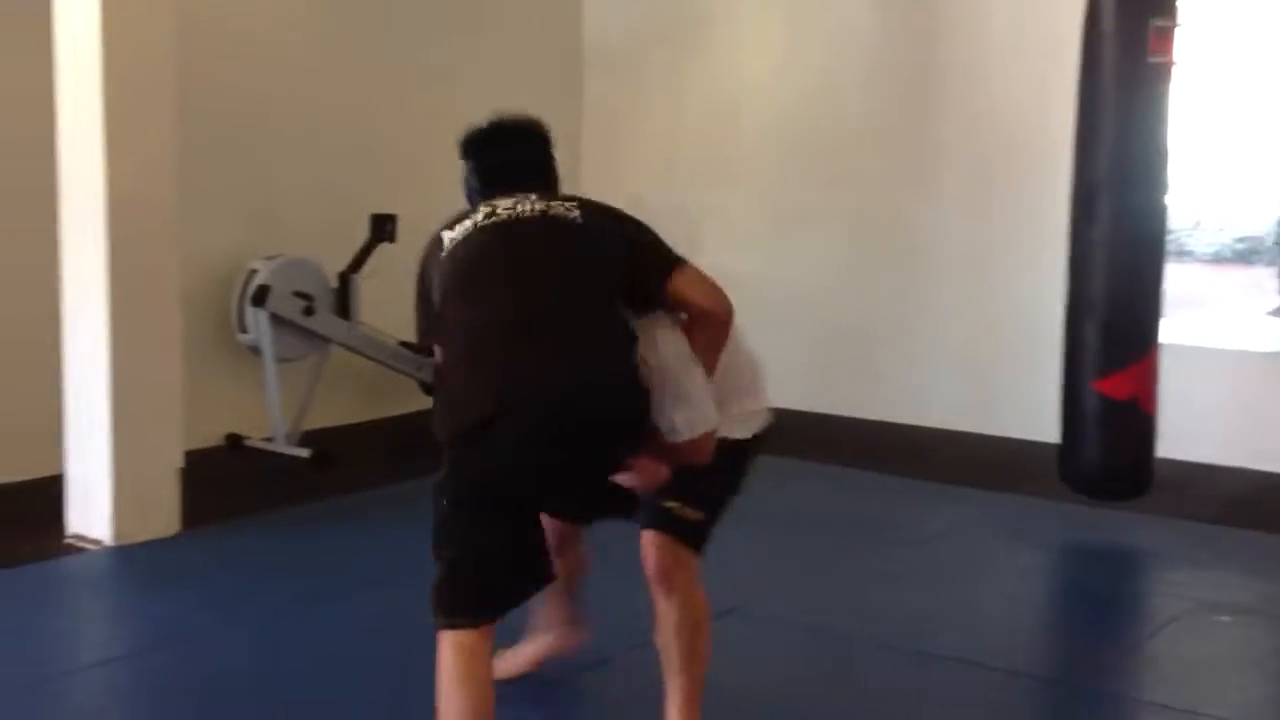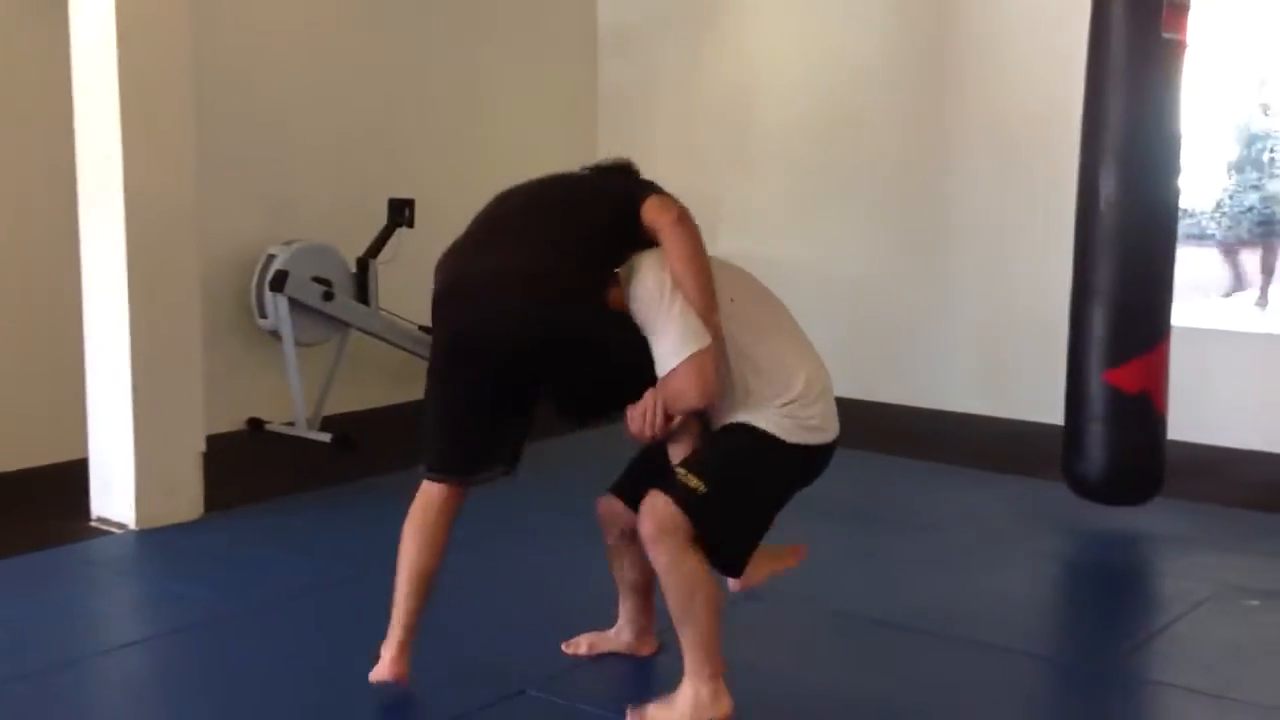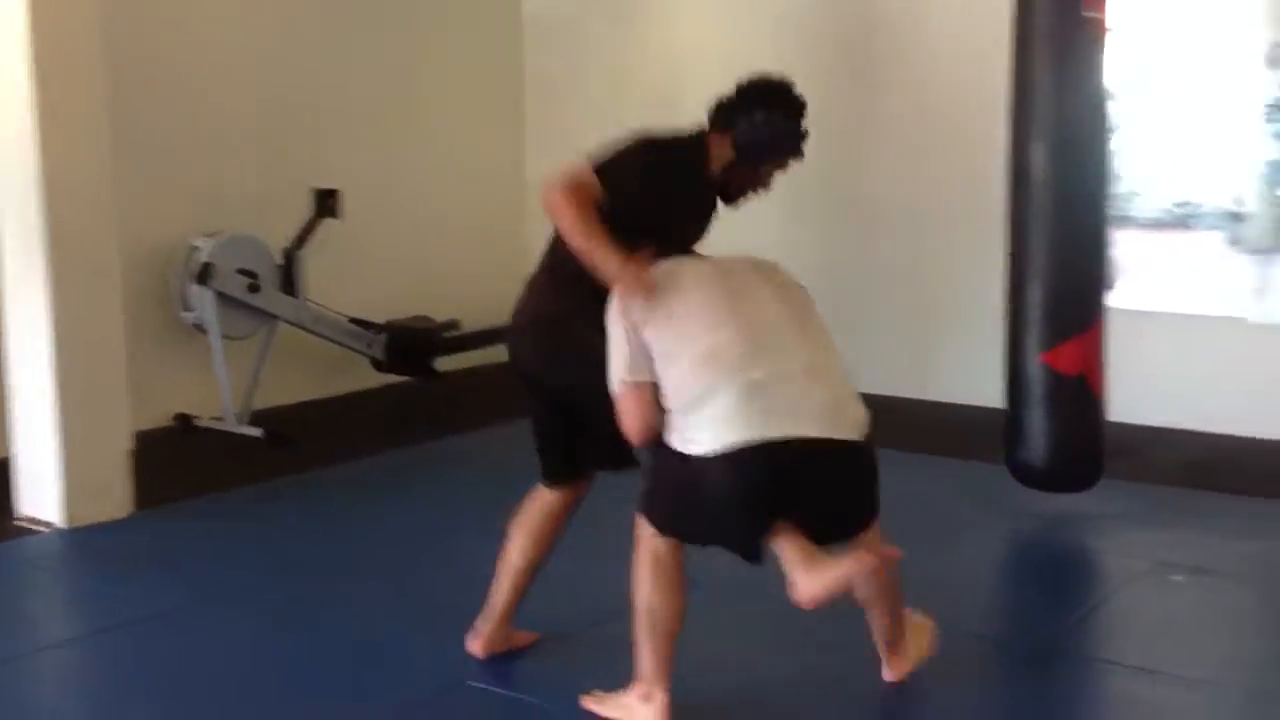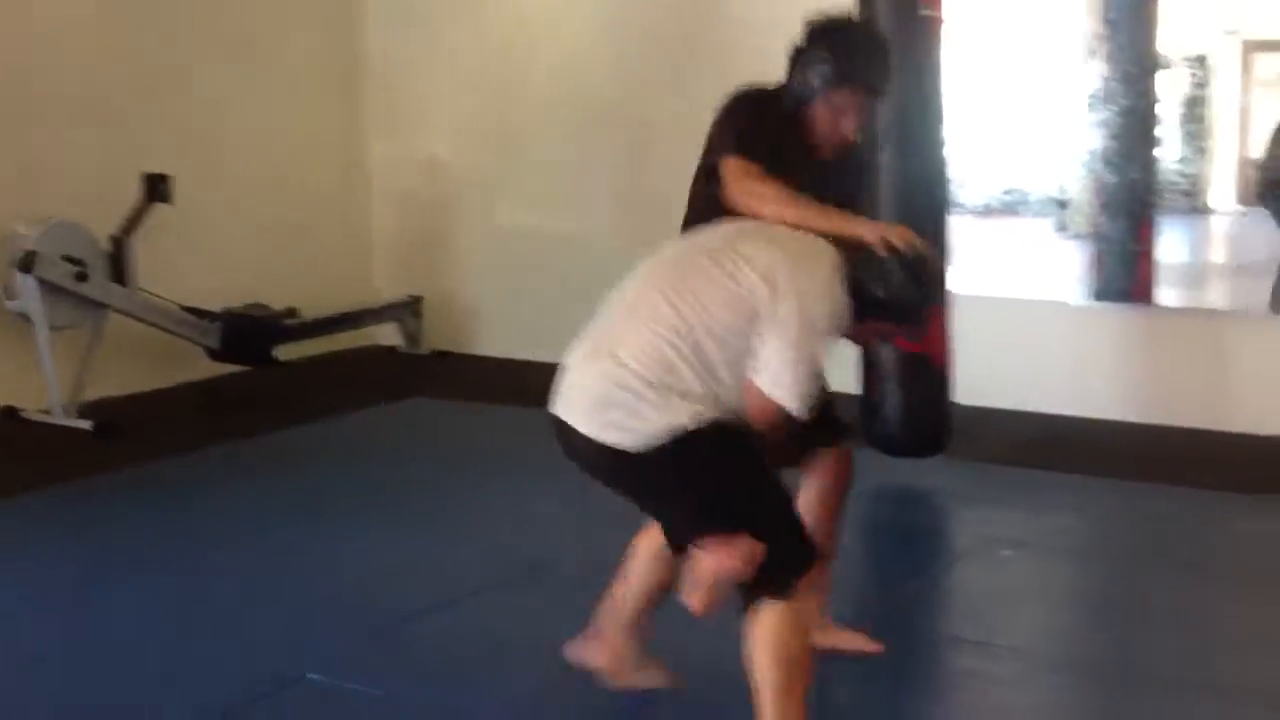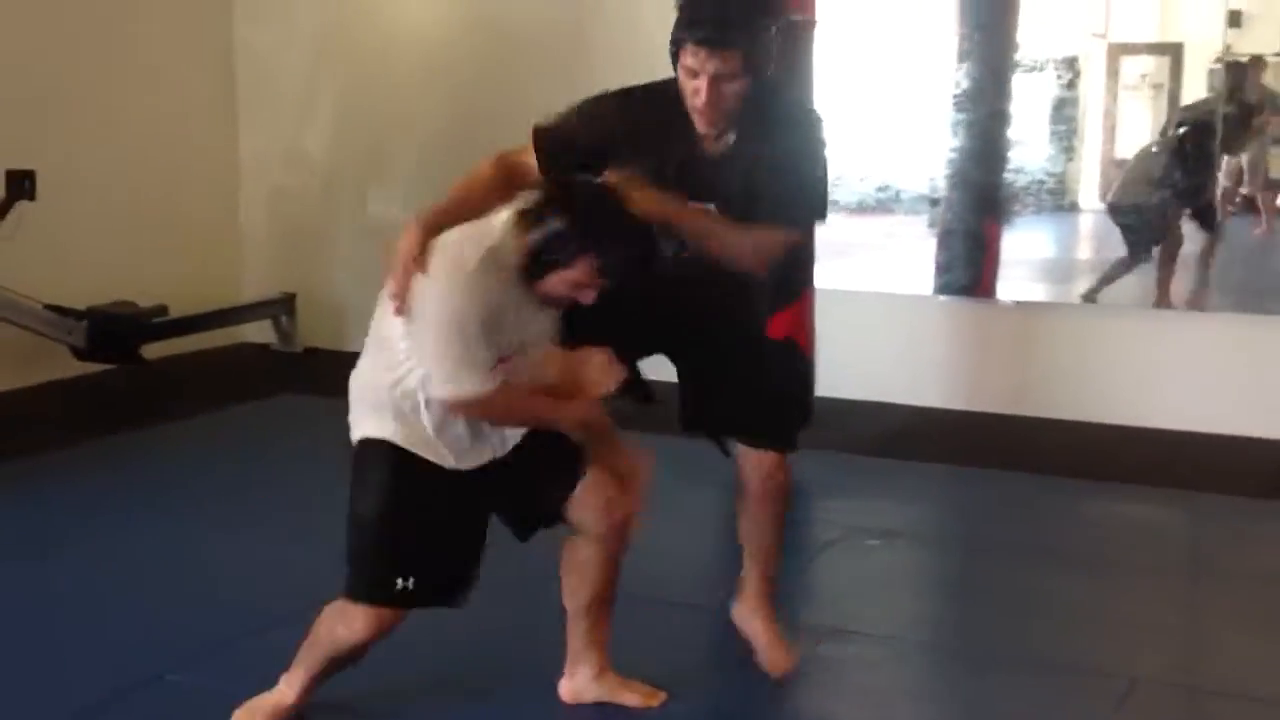
dt=0.7s
person 1, frame 1
left shoulder: (446, 246)
right shoulder: (602, 223)
right elbow: (712, 308)
left hip: (493, 421)
right hip: (606, 413)
left knee: (463, 621)
person 1, frame 2
left shoulder: (535, 199)
right shoulder: (629, 192)
right elbow: (675, 226)
right wrist: (710, 334)
left hip: (464, 300)
right hip: (551, 303)
left knee: (444, 486)
left ankle: (395, 649)
person 1, frame 3
left shoulder: (693, 180)
right shoulder: (666, 161)
left elbow: (662, 264)
right elbow: (562, 195)
right wrist: (619, 267)
left hip: (540, 332)
right hip: (570, 331)
left knee: (562, 483)
left ankle: (492, 626)
person 1, frame 4
left shoulder: (846, 157)
right shoulder: (752, 116)
left elbow: (833, 247)
right elbow: (745, 191)
right wrist: (863, 230)
left knee: (831, 461)
right ankle: (617, 632)
person 1, frame 5
left shoulder: (791, 134)
right shoulder: (627, 115)
left elbow: (764, 254)
right elbow: (516, 167)
left wrist: (662, 207)
right wrist: (425, 226)
left hip: (730, 308)
right hip: (637, 282)
left knee: (766, 467)
left ankle: (756, 602)
person 2, frame 1
left shoulder: (650, 342)
left elbow: (694, 449)
left hip: (722, 424)
left knee: (663, 554)
right knee: (551, 513)
right ankle: (558, 628)
person 2, frame 2
left shoulder: (650, 280)
right shoulder: (655, 277)
left elbow: (696, 385)
left wrist: (649, 401)
right wrist: (663, 405)
left hip: (786, 425)
right hip: (746, 413)
left knee: (660, 521)
right knee: (617, 509)
right ankle: (634, 630)
person 2, frame 3
left shoulder: (631, 294)
right shoulder: (764, 272)
left elbow: (637, 425)
left hip: (723, 435)
right hip: (831, 425)
left knee: (658, 532)
right knee: (854, 529)
right ankle: (897, 648)
person 2, frame 4
left shoulder: (764, 237)
right shoulder: (816, 289)
right elbow: (762, 415)
left hip: (581, 403)
right hip: (648, 421)
right knee: (786, 580)
left ankle: (612, 641)
person 2, frame 5
left shoulder: (557, 253)
right shoulder: (457, 279)
left elbow: (543, 363)
right elbow: (472, 399)
right wrist: (576, 413)
right hip: (407, 433)
left knee: (607, 511)
right knee: (371, 612)
left ankle: (586, 672)
